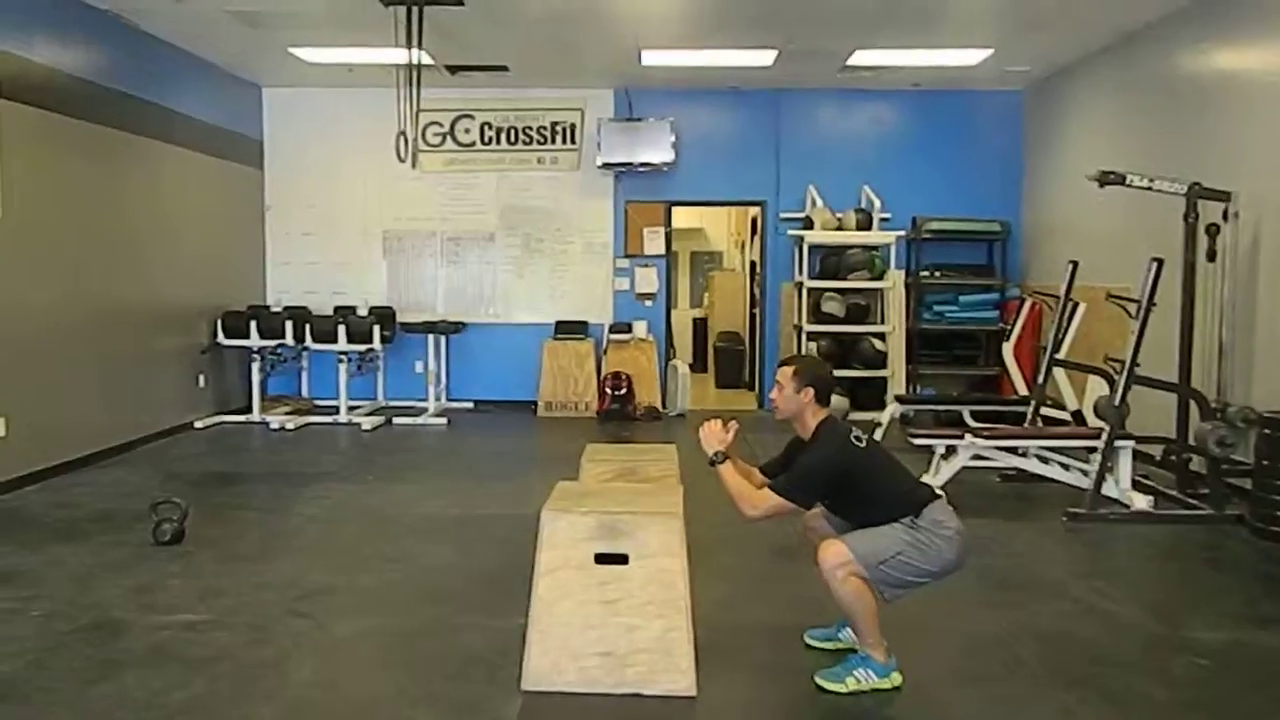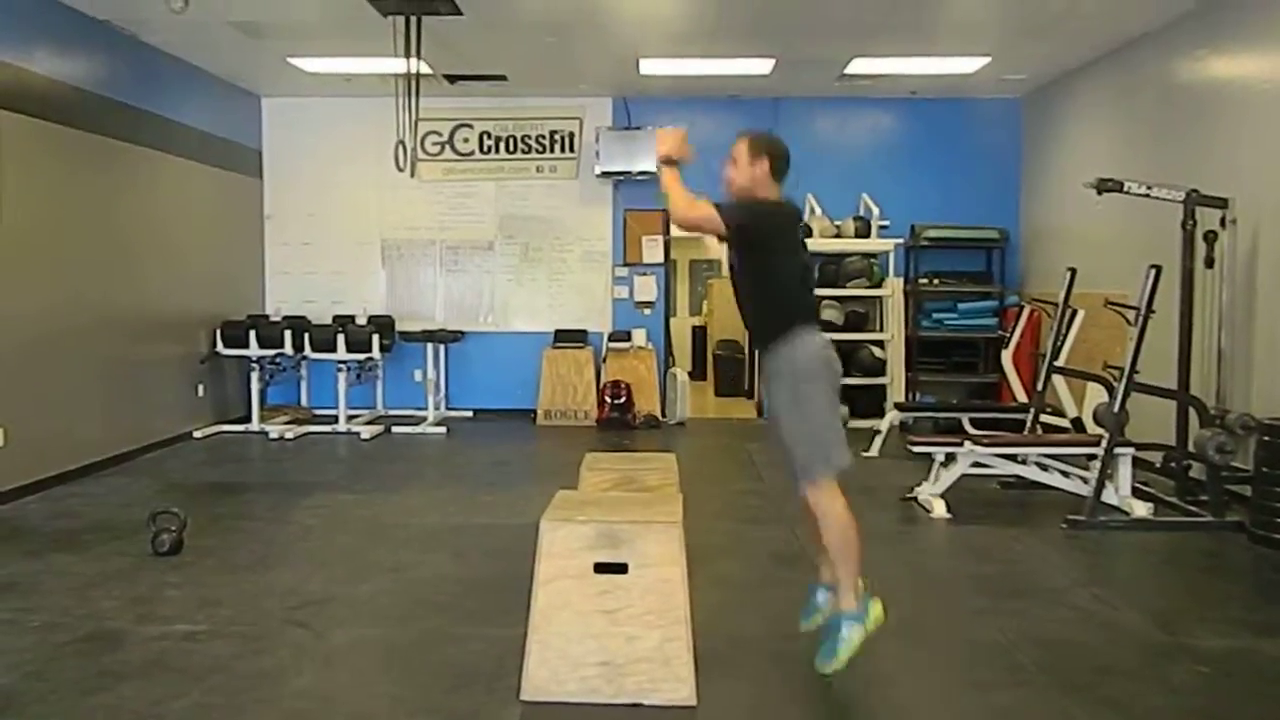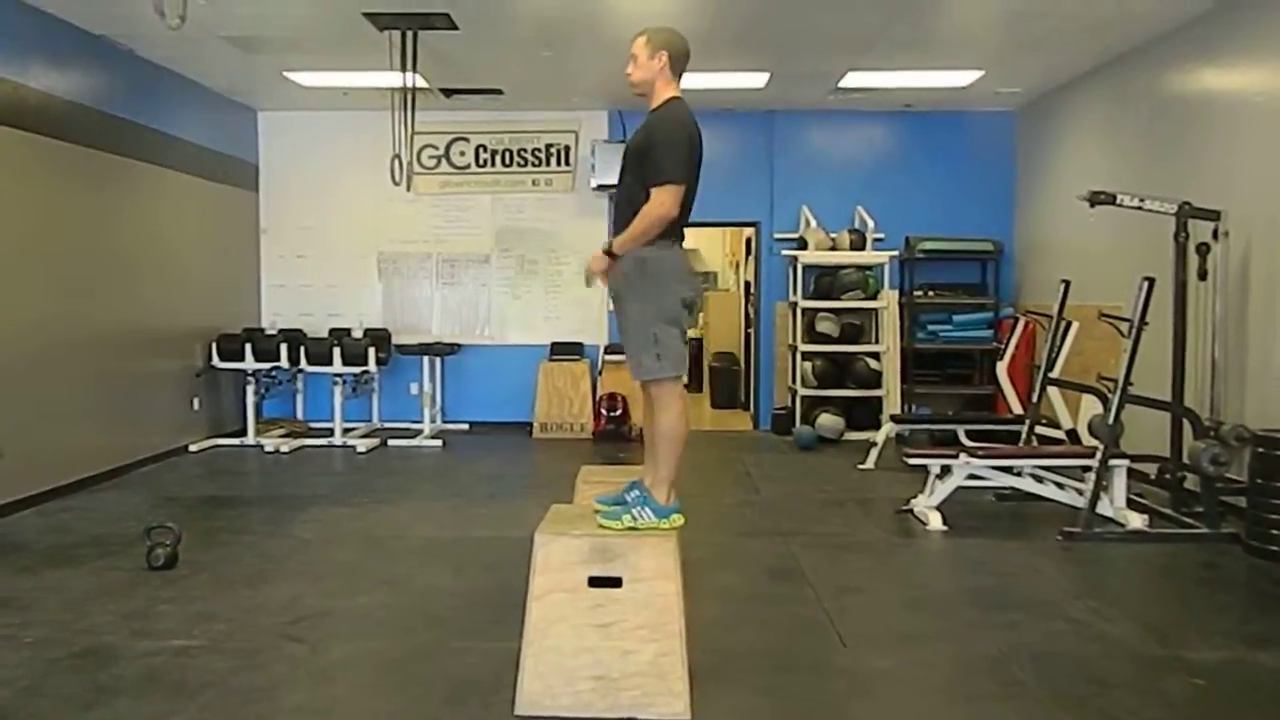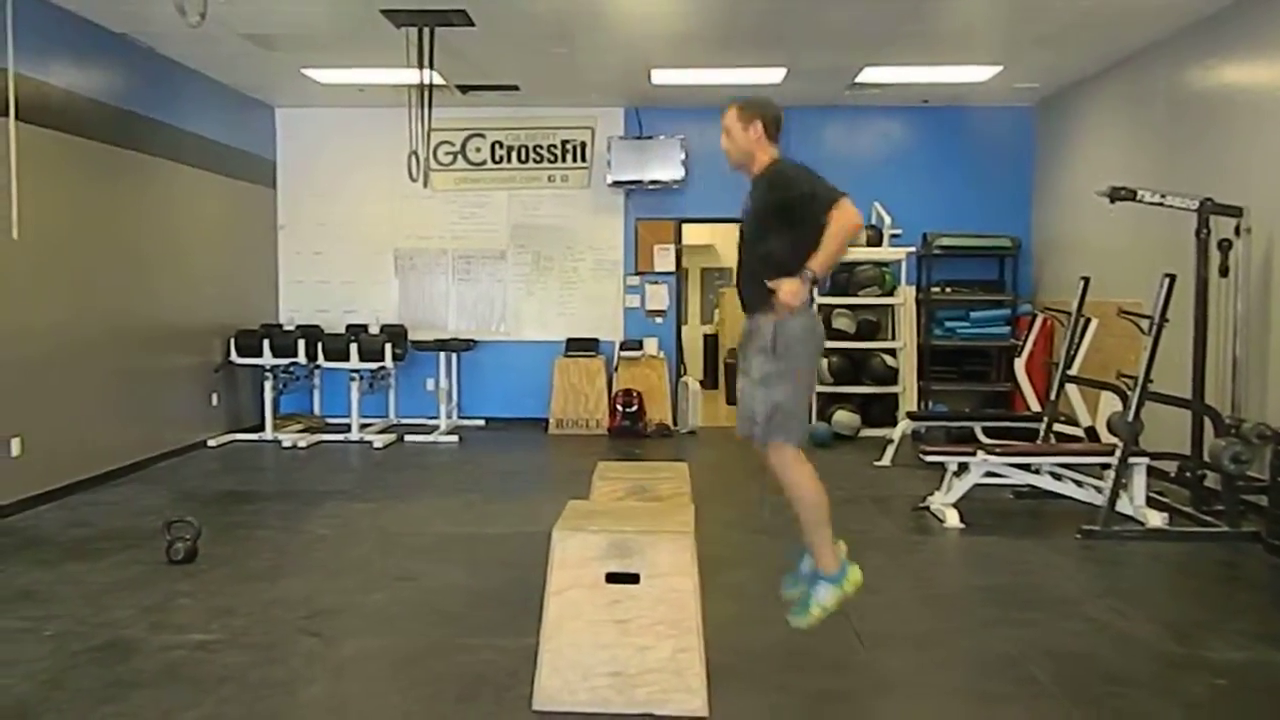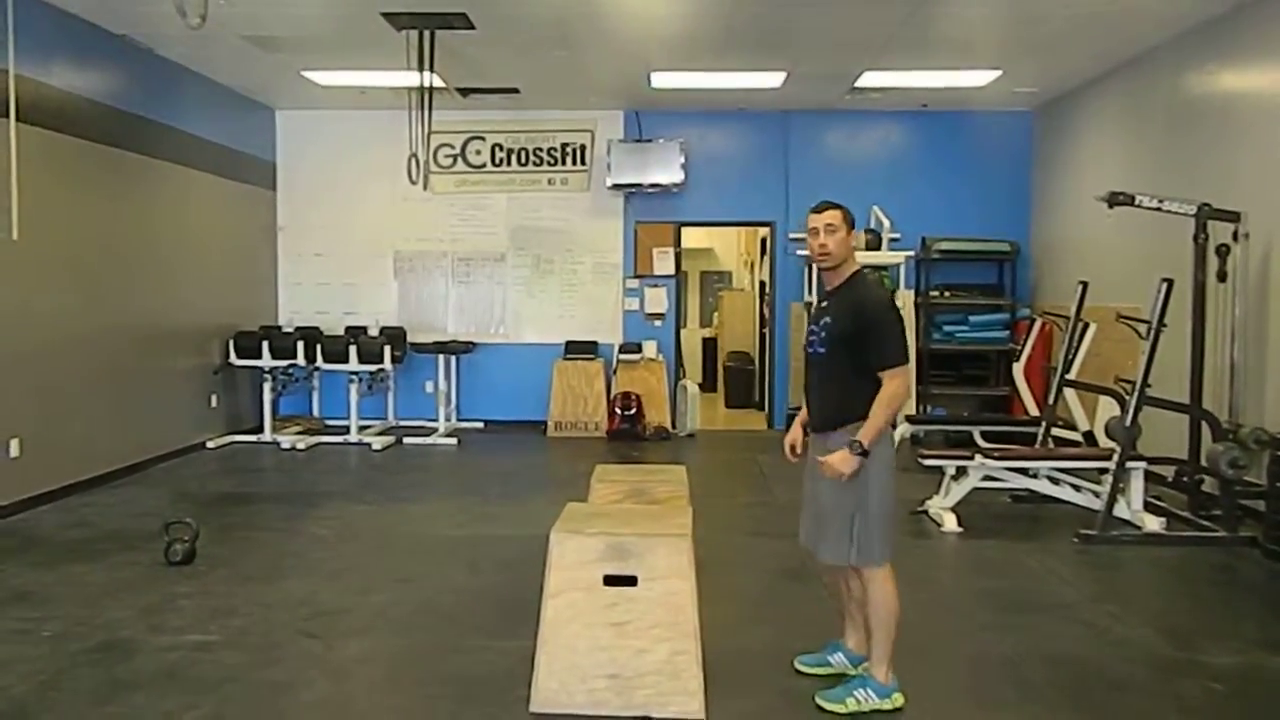
dt=1s
person 1, frame 1
left shoulder: (828, 454)
right shoulder: (816, 440)
left elbow: (755, 506)
right elbow: (759, 481)
left wrist: (717, 457)
right wrist: (726, 454)
left hip: (934, 536)
right hip: (911, 523)
left knee: (834, 559)
right knee: (816, 524)
left ankle: (878, 662)
right ankle: (858, 626)
person 1, frame 2
left shoulder: (768, 218)
right shoulder: (763, 219)
left elbow: (687, 215)
right elbow: (700, 215)
left wrist: (668, 163)
right wrist: (675, 161)
left hip: (797, 359)
right hip: (787, 358)
left knee: (818, 486)
right knee: (811, 483)
left ankle: (852, 606)
right ankle: (834, 587)
person 1, frame 3
left shoulder: (670, 123)
right shoulder: (664, 120)
left elbow: (663, 207)
left wrist: (610, 251)
right wrist: (619, 251)
left hip: (650, 263)
right hip: (647, 262)
left knee: (663, 384)
right knee: (655, 382)
left ankle: (661, 501)
right ankle: (650, 486)
person 1, frame 4
left shoulder: (786, 177)
right shoulder: (764, 184)
left elbow: (849, 219)
left wrist: (806, 278)
left hip: (782, 328)
right hip: (767, 327)
left knee: (780, 450)
right knee: (775, 447)
left ankle: (832, 567)
right ankle: (821, 554)
person 1, frame 5
left shoulder: (871, 301)
right shoulder: (825, 300)
left elbow: (897, 384)
left wrist: (857, 448)
right wrist: (801, 422)
left hip: (857, 445)
right hip: (825, 441)
left knee: (868, 561)
right knee: (831, 554)
left ankle: (881, 680)
right ankle: (853, 646)
